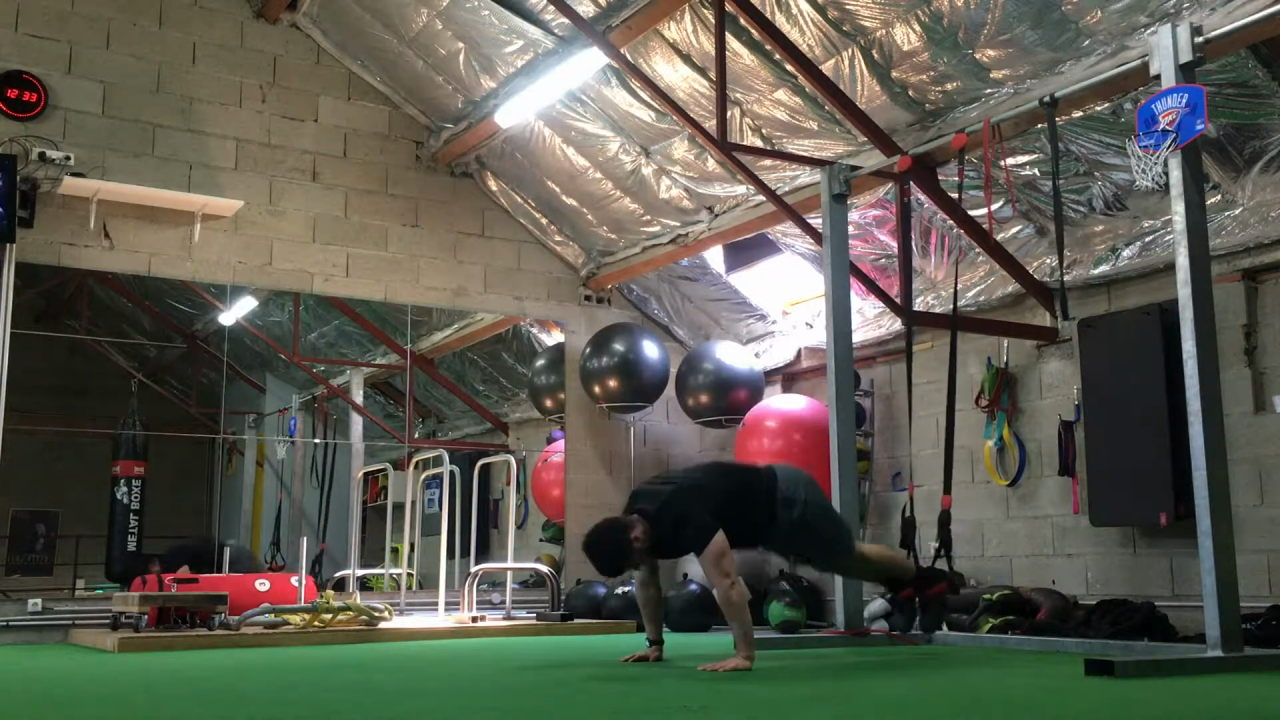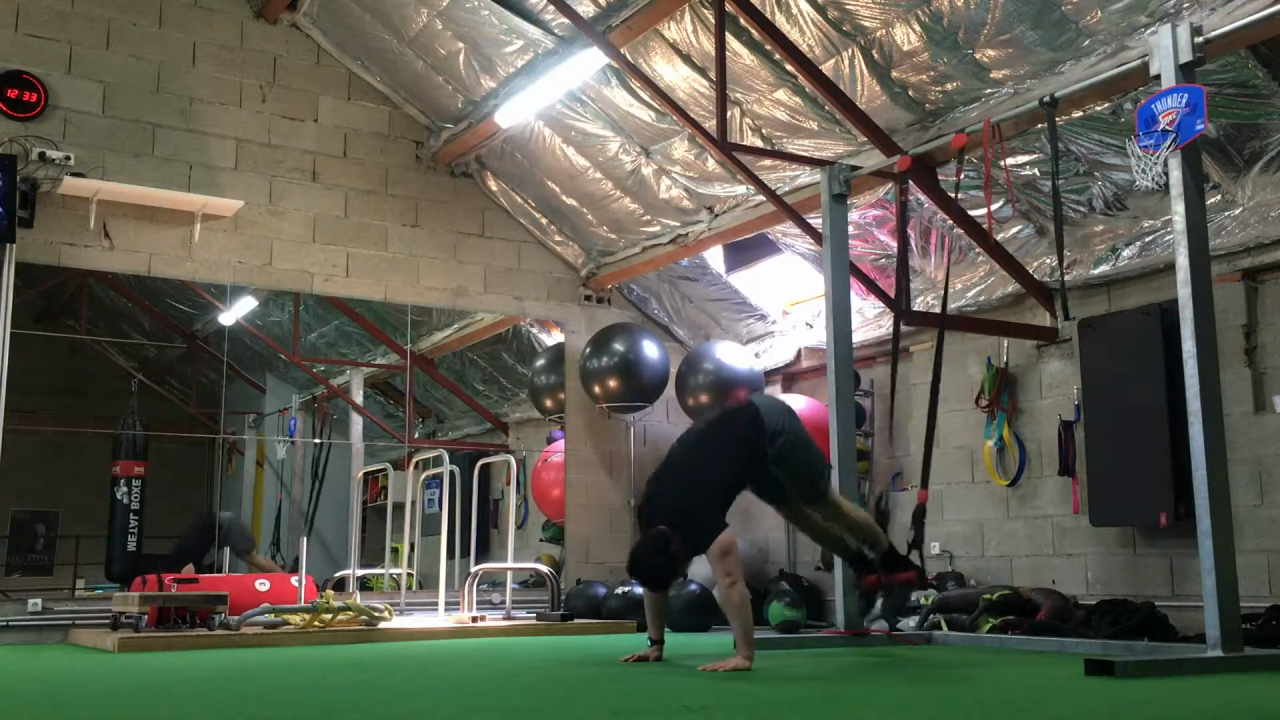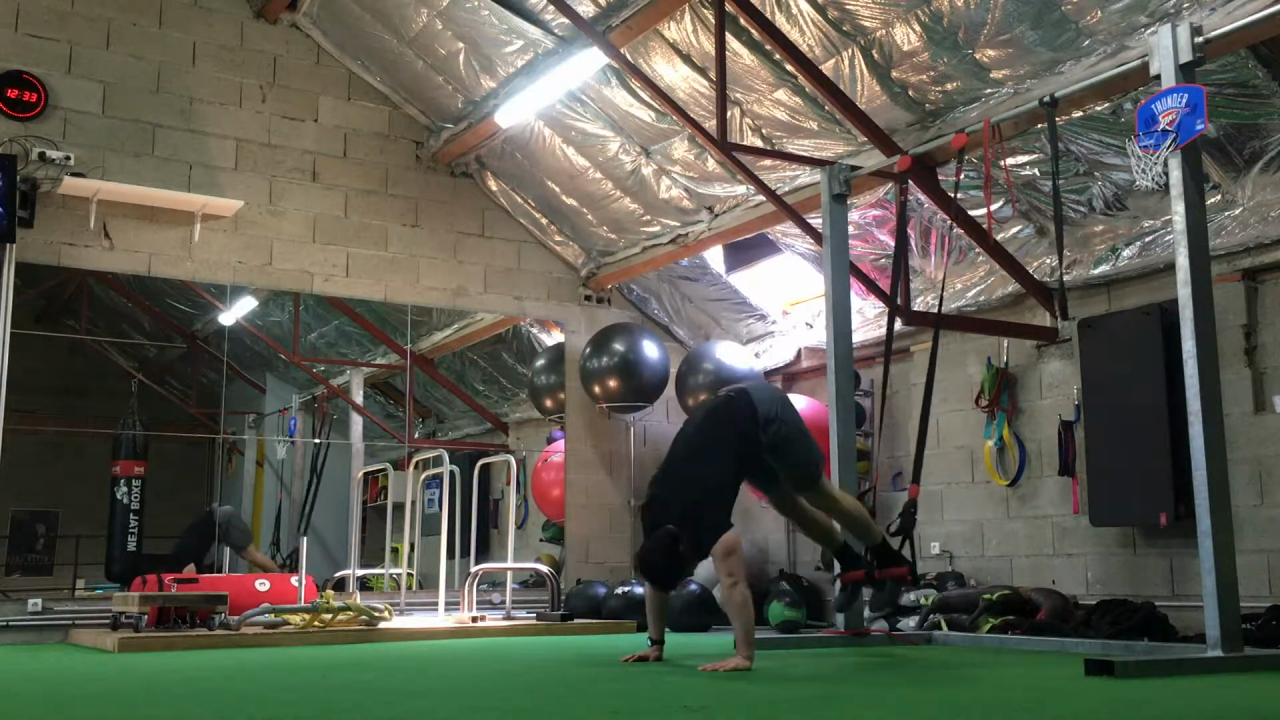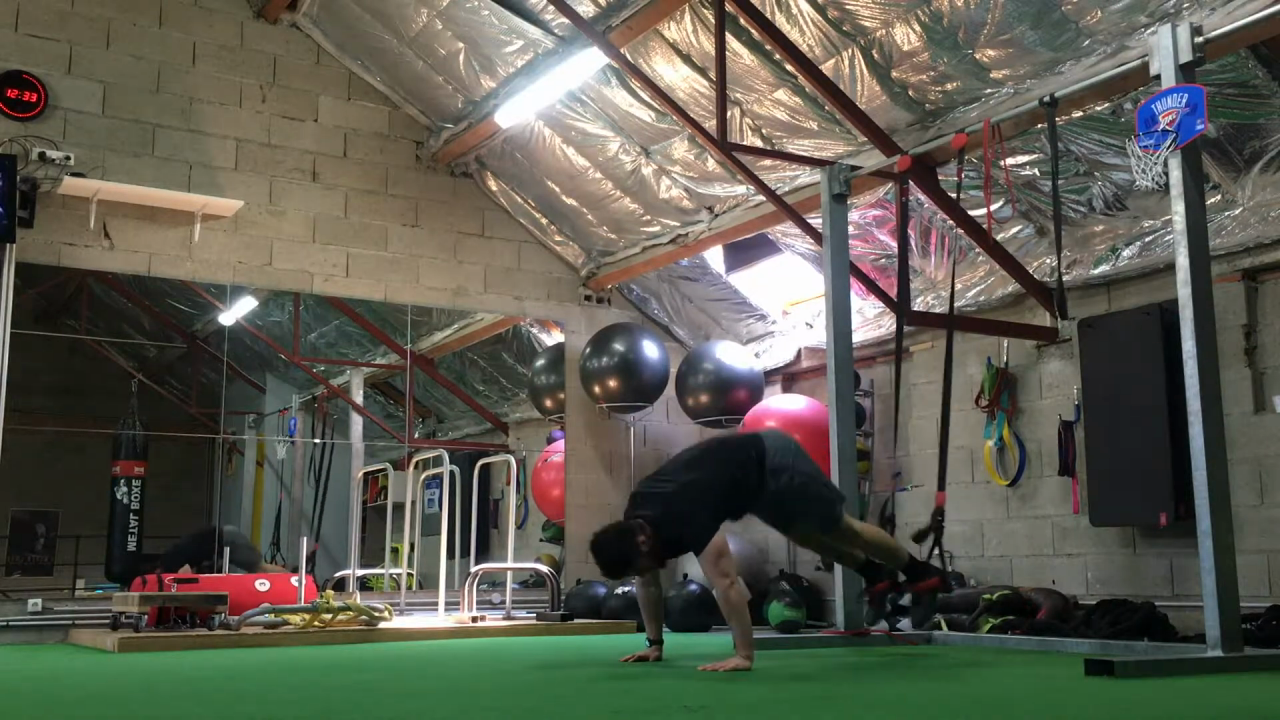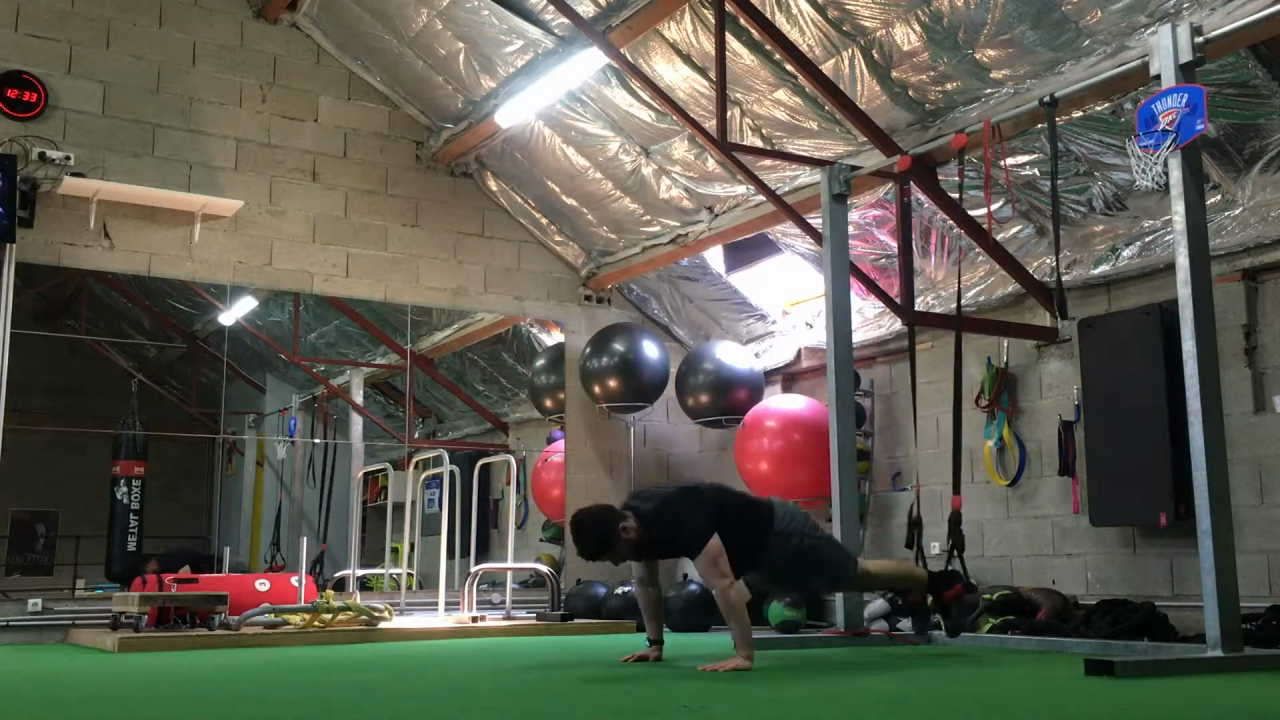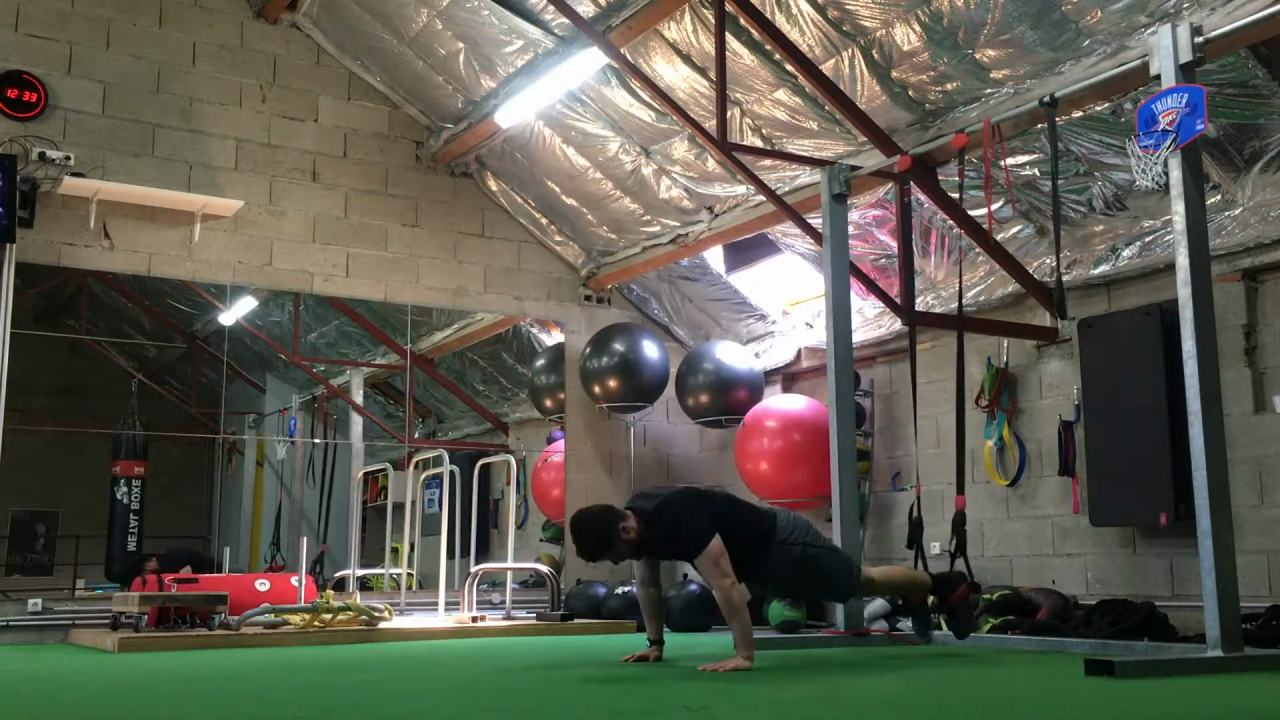
dt=0.2s
person 1, frame 1
left shoulder: (682, 515)
right shoulder: (636, 521)
left elbow: (727, 582)
right elbow: (646, 582)
left wrist: (744, 653)
right wrist: (654, 643)
left hip: (787, 498)
right hip: (766, 514)
left knee: (848, 555)
right knee: (834, 561)
left ankle: (927, 580)
right ankle: (901, 584)
person 1, frame 2
left shoulder: (697, 516)
right shoulder: (653, 515)
left elbow: (728, 582)
right elbow: (654, 582)
left wrist: (743, 656)
right wrist: (656, 644)
left hip: (769, 426)
right hip: (746, 430)
left knee: (825, 506)
right knee: (796, 511)
left ankle: (895, 564)
right ankle: (866, 567)
person 1, frame 3
left shoulder: (701, 514)
right shoulder: (656, 514)
left elbow: (733, 582)
right elbow: (657, 580)
left wrist: (744, 655)
right wrist: (656, 643)
left hip: (762, 412)
left knee: (819, 494)
right knee: (784, 501)
left ankle: (888, 558)
right ankle: (852, 564)
person 1, frame 4
left shoulder: (683, 515)
right shoulder: (640, 517)
left elbow: (725, 581)
right elbow: (647, 583)
left wrist: (743, 653)
right wrist: (654, 643)
left hip: (773, 458)
right hip: (753, 471)
left knee: (835, 526)
right knee: (803, 532)
left ankle: (918, 573)
right ankle: (874, 574)
person 1, frame 5
left shoulder: (678, 515)
right shoulder: (636, 518)
left elbow: (724, 583)
right elbow: (646, 582)
left wrist: (744, 654)
right wrist: (655, 643)
left hip: (779, 534)
right hip: (760, 547)
left knee: (855, 575)
right knee: (834, 582)
left ankle: (943, 584)
right ankle: (914, 592)
person 1, frame 6
left shoulder: (678, 516)
right shoulder: (638, 519)
left elbow: (726, 583)
right elbow: (647, 582)
left wrist: (744, 654)
right wrist: (656, 643)
left hip: (781, 543)
right hip: (763, 559)
left knee: (858, 581)
right knee: (845, 584)
left ankle: (947, 585)
right ankle: (909, 593)
